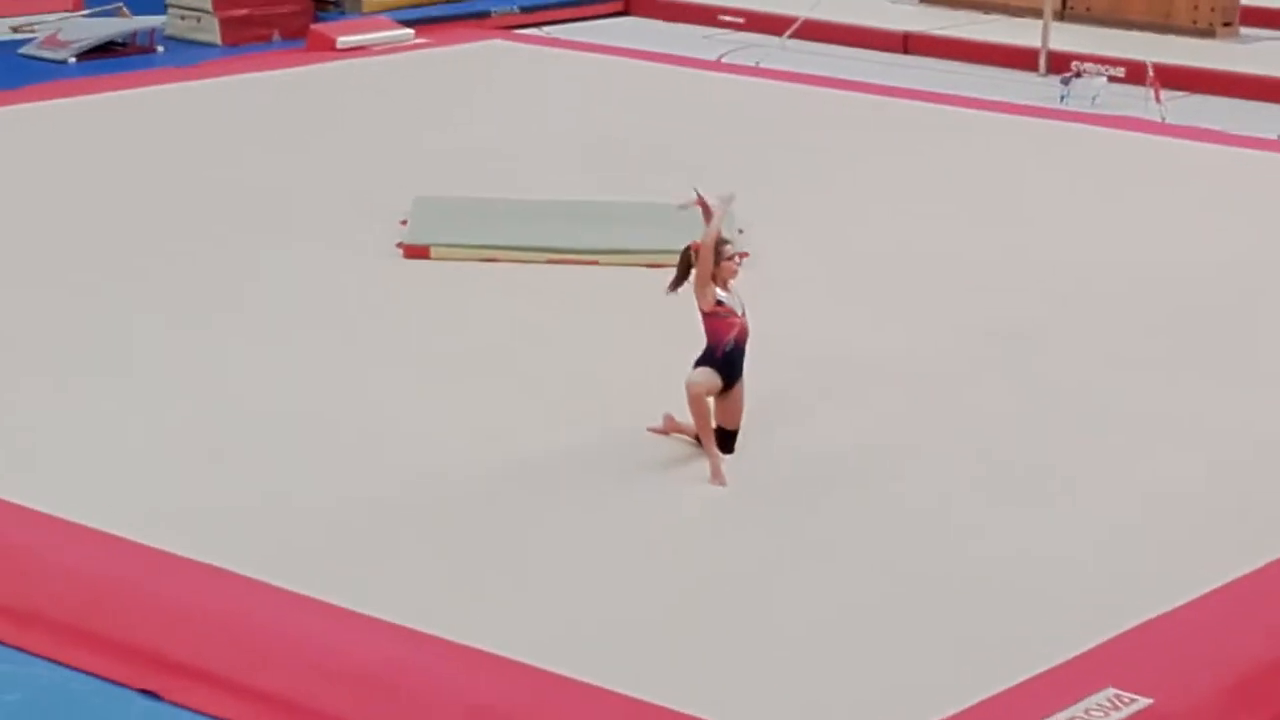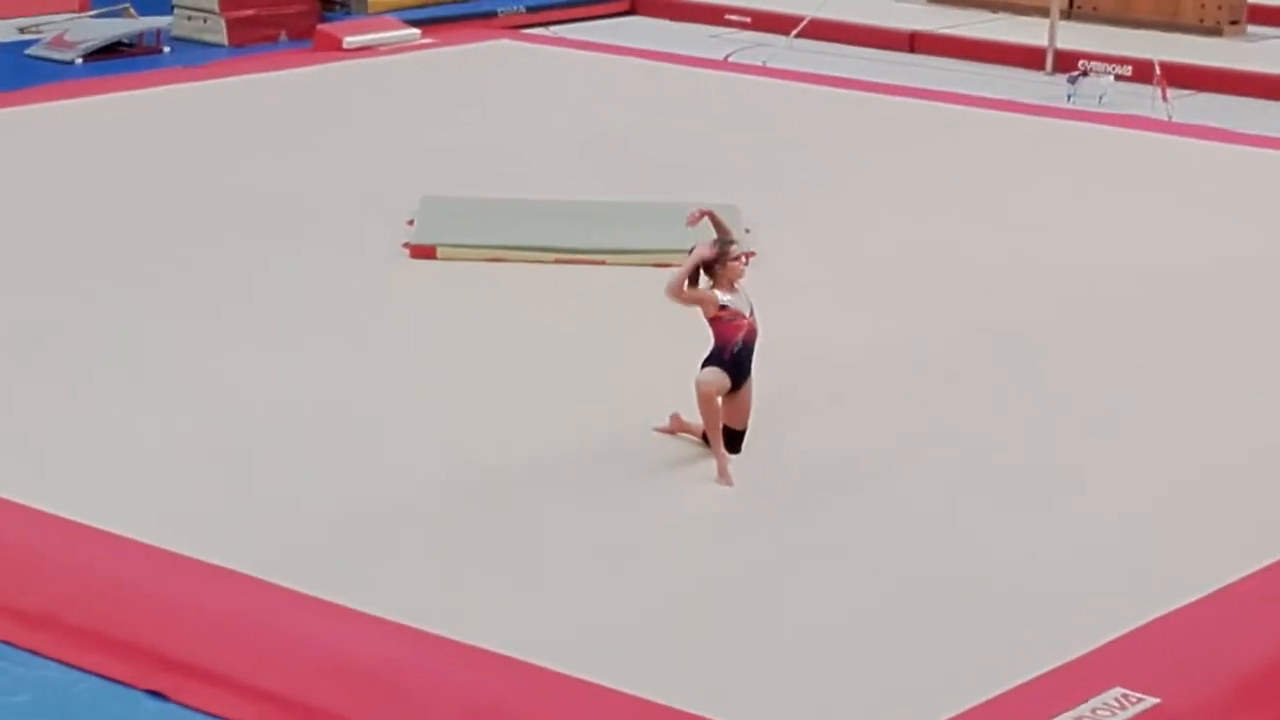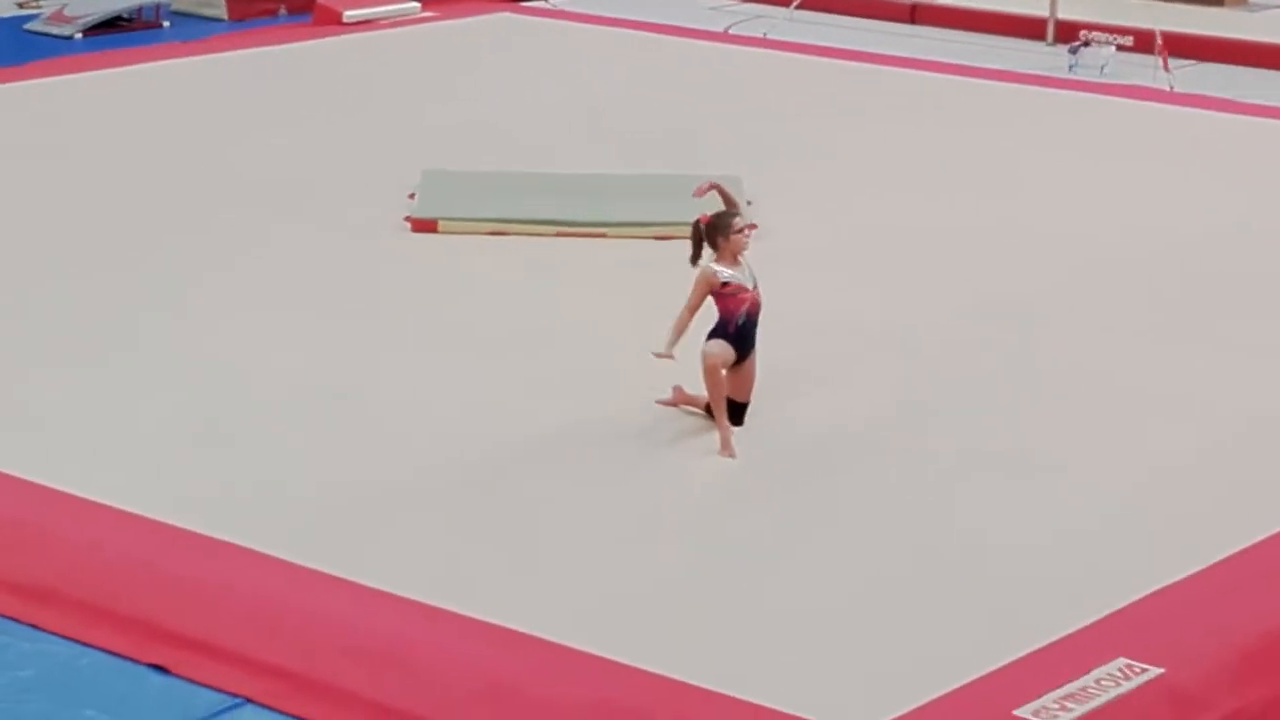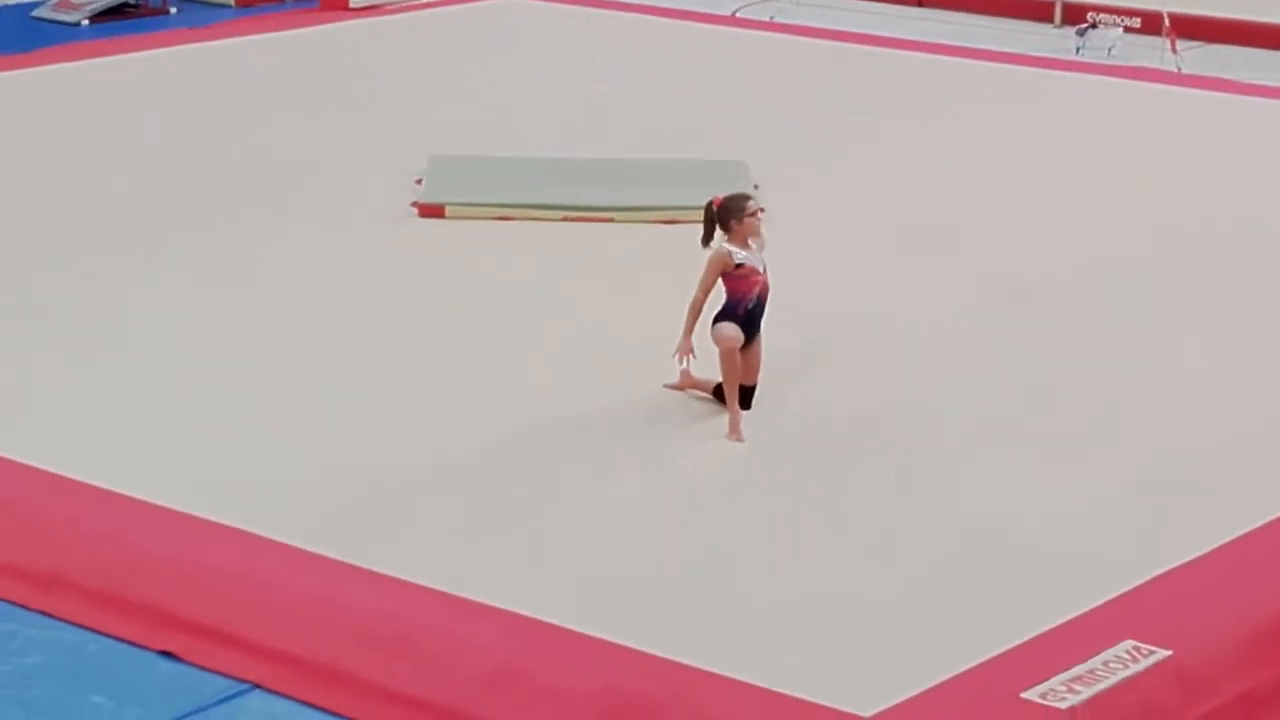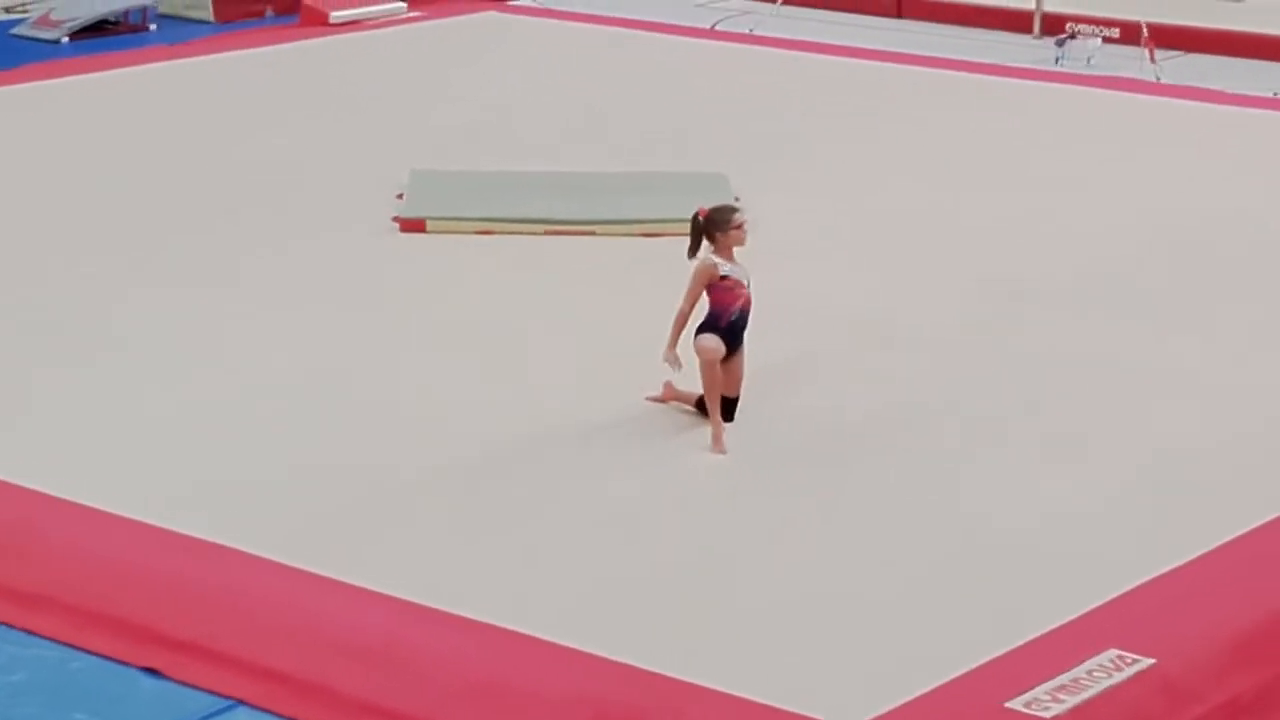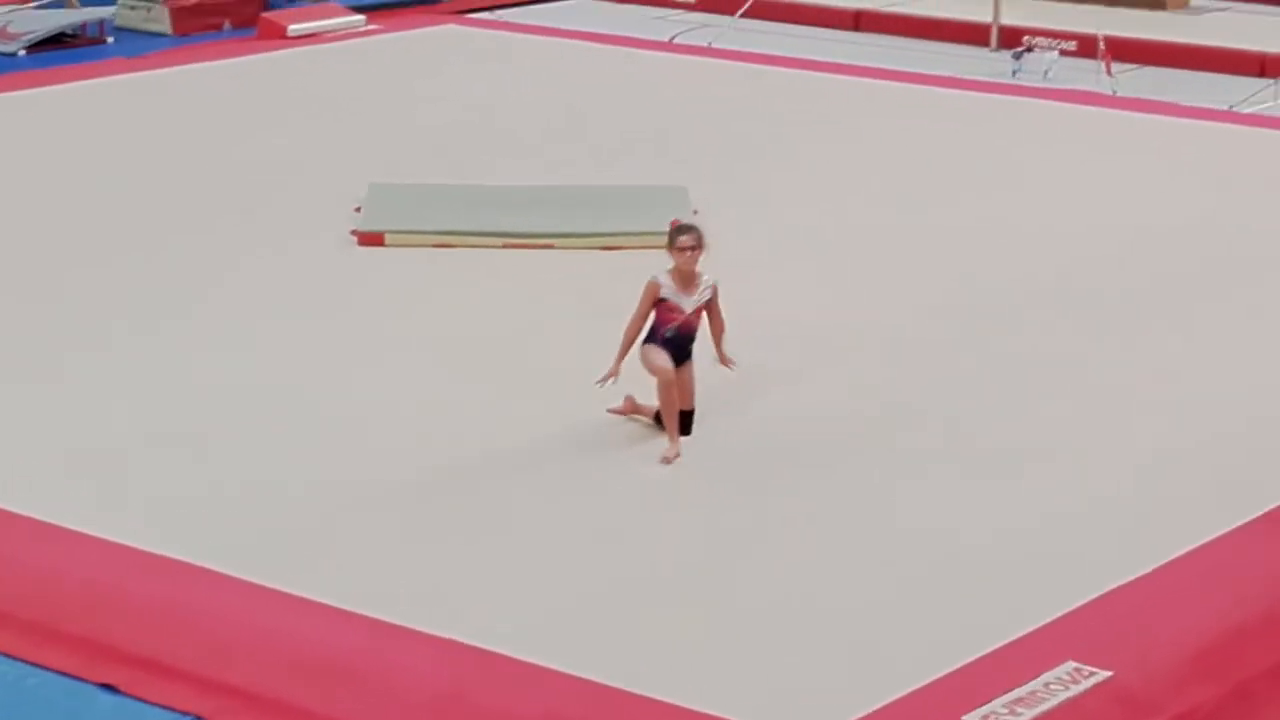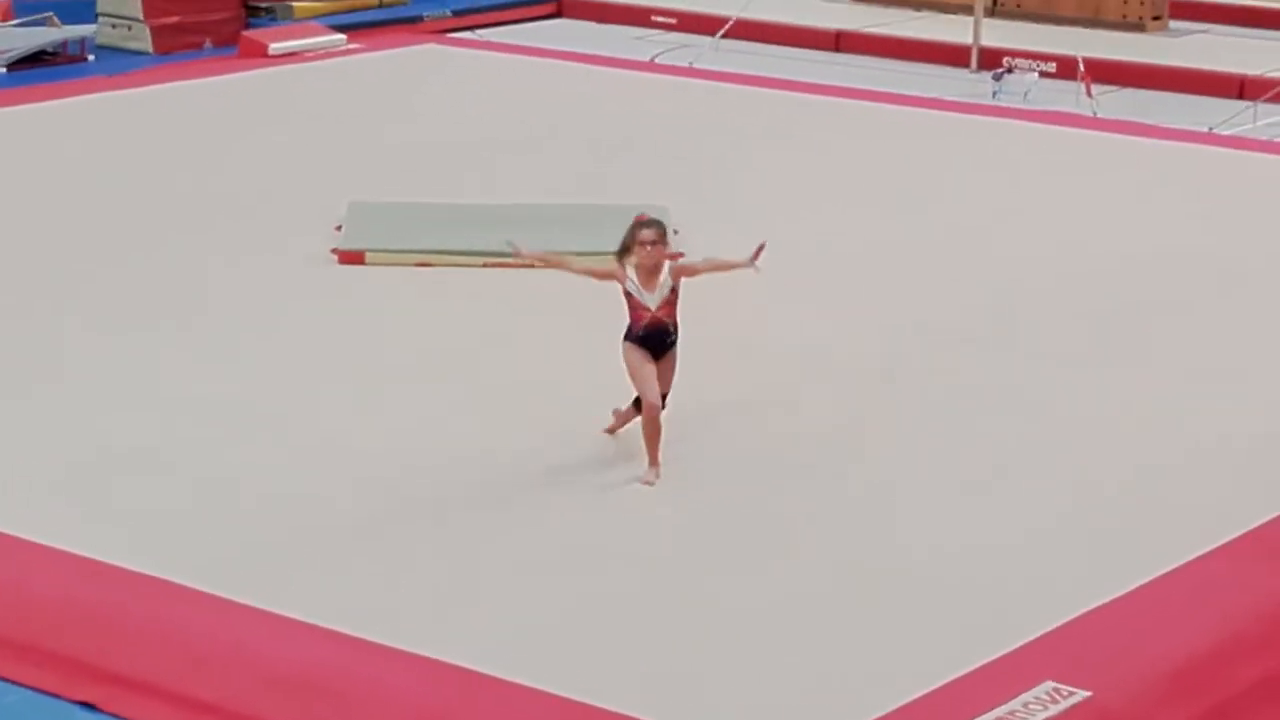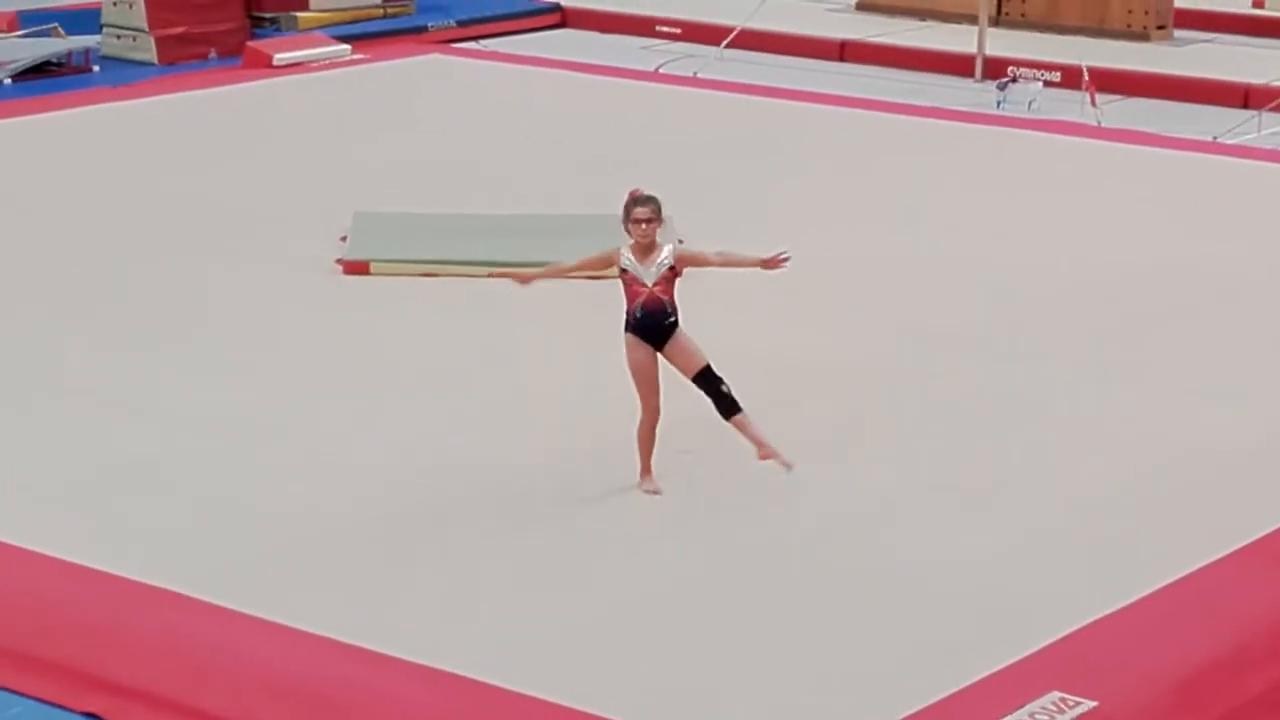
dt=0.4s
person 1, frame 1
left shoulder: (728, 286)
right shoulder: (706, 291)
left elbow: (716, 239)
right elbow: (706, 244)
left wrist: (706, 207)
right wrist: (718, 209)
left hip: (734, 369)
right hip: (712, 366)
left knee: (727, 443)
right knee: (694, 386)
left ankle: (675, 425)
right ankle: (712, 456)
person 1, frame 2
left shoulder: (736, 286)
right shoulder: (709, 297)
left elbow: (728, 242)
right elbow: (673, 291)
left wrist: (711, 215)
right wrist: (696, 258)
left hip: (743, 368)
right hip: (720, 365)
left knee: (734, 443)
right knee: (705, 384)
left ankle: (682, 424)
right ankle: (720, 456)
person 1, frame 3
left shoulder: (740, 259)
right shoulder: (710, 273)
left elbow: (736, 213)
right elbow: (688, 312)
left wrist: (720, 190)
right wrist: (670, 347)
left hip: (747, 341)
right hip: (725, 337)
left knee: (736, 415)
right knee: (712, 358)
left ankle: (684, 396)
right ankle: (723, 429)
person 1, frame 4
left shoulder: (752, 246)
right shoulder: (724, 253)
right elbow: (700, 295)
right wrist: (686, 337)
left hip: (752, 325)
right hip: (730, 320)
left knee: (744, 398)
right knee: (729, 341)
left ankle: (690, 380)
right ankle: (733, 415)
person 1, frame 5
left shoulder: (734, 262)
right shoulder: (709, 265)
right elbow: (686, 306)
right wrist: (671, 347)
left hip: (735, 338)
right hip: (712, 332)
left knee: (727, 411)
right knee: (710, 353)
left ankle: (673, 393)
right ankle: (716, 426)
person 1, frame 6
left shoulder: (709, 285)
right shoulder: (658, 282)
left elbow: (716, 320)
right elbow: (634, 323)
left wrist: (720, 351)
right wrist: (616, 364)
left hip: (683, 352)
right hip: (655, 348)
left knee: (683, 426)
right knee: (666, 373)
left ankle: (635, 406)
right ankle: (672, 442)
person 1, frame 7
left shoulder: (673, 270)
right shoulder: (622, 273)
left elbow: (706, 265)
right elbow: (574, 266)
left wrist: (744, 262)
right wrist: (531, 256)
left hip: (667, 344)
right hip: (637, 345)
left knee: (654, 402)
right knee: (653, 401)
left ankle: (623, 416)
right ankle: (653, 464)
person 1, frame 8
left shoulder: (674, 253)
right shoulder: (620, 256)
left elbow: (716, 259)
right elbow: (575, 265)
left wrist: (757, 262)
right wrist: (535, 274)
left hip: (670, 329)
right hip: (638, 334)
left knee: (712, 382)
right knee: (650, 408)
left ankle: (762, 445)
right ankle: (645, 474)
